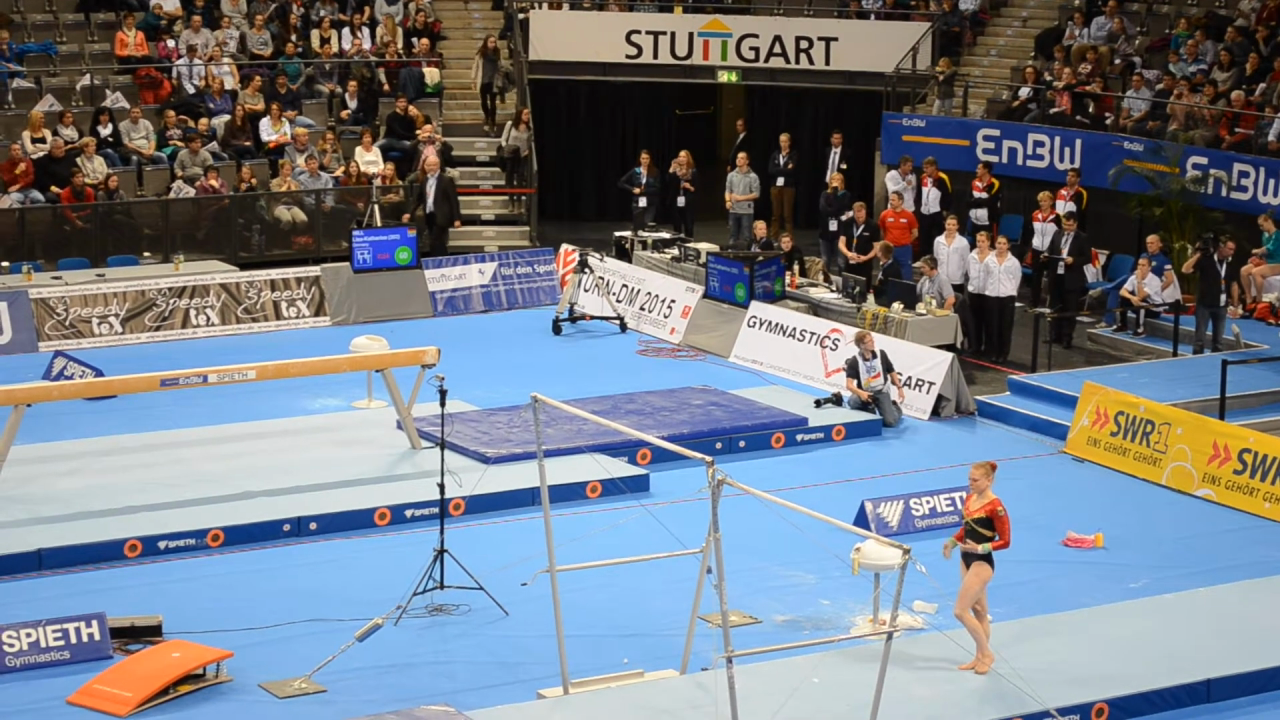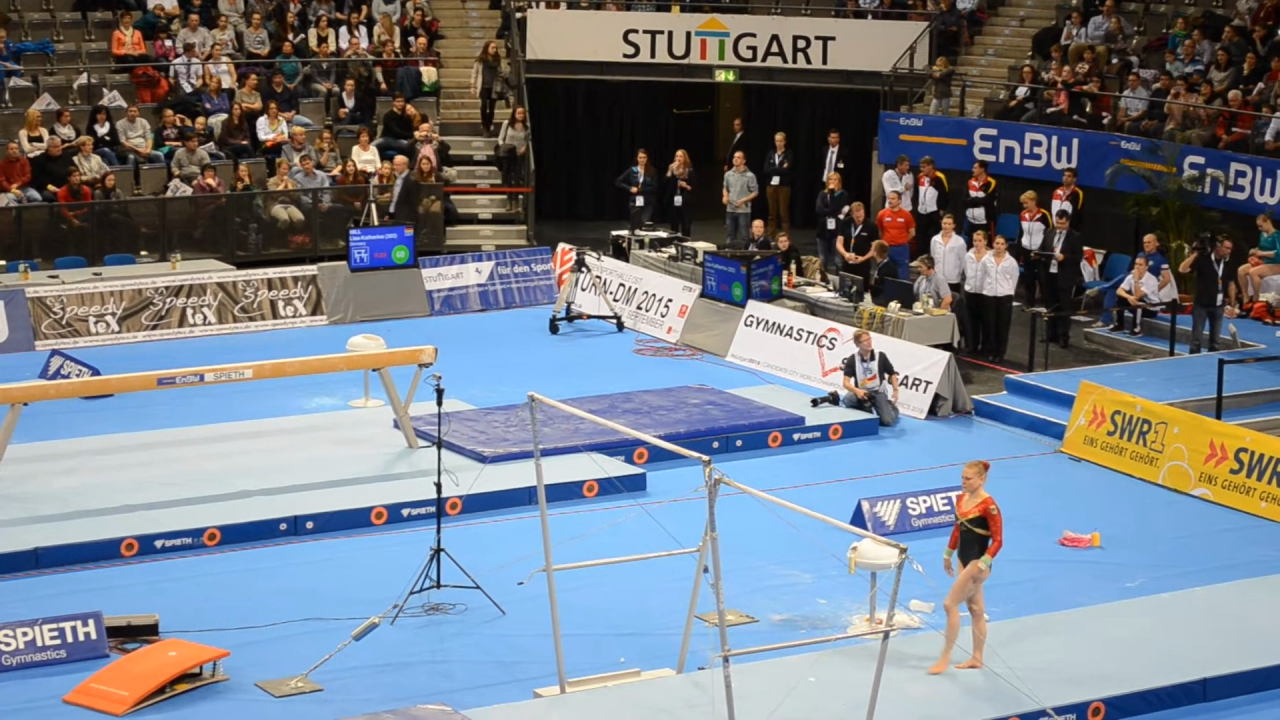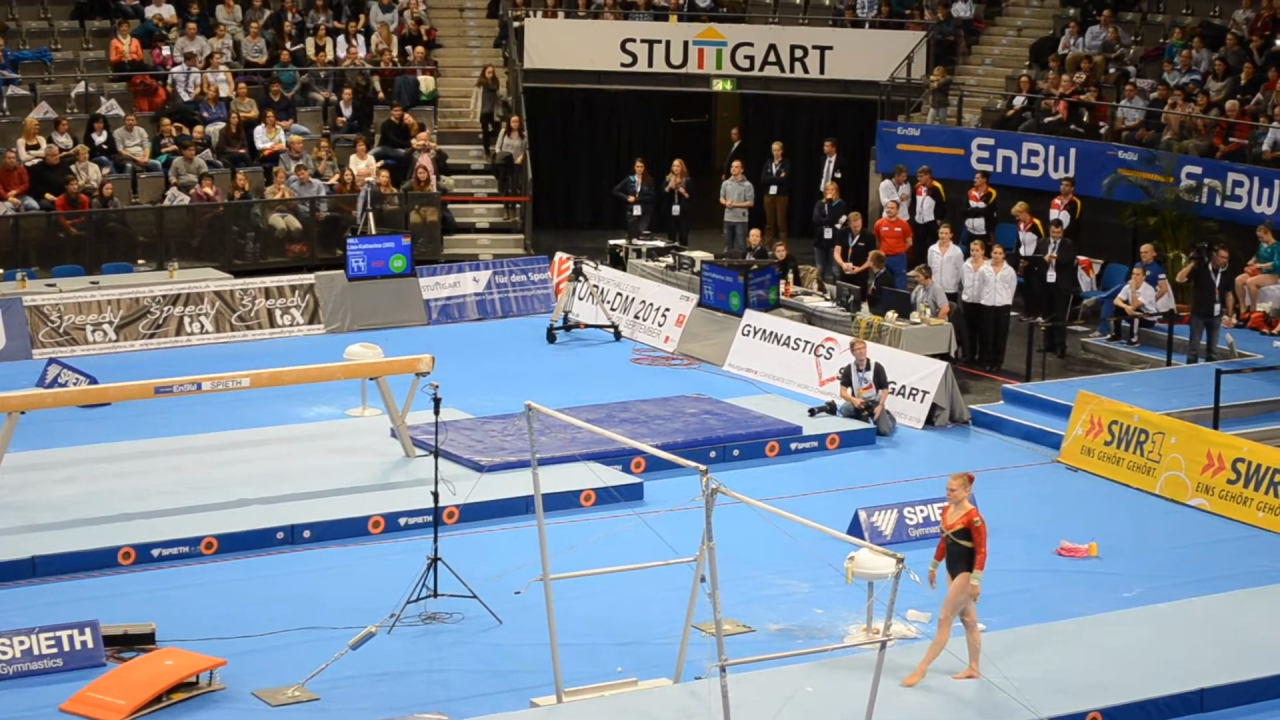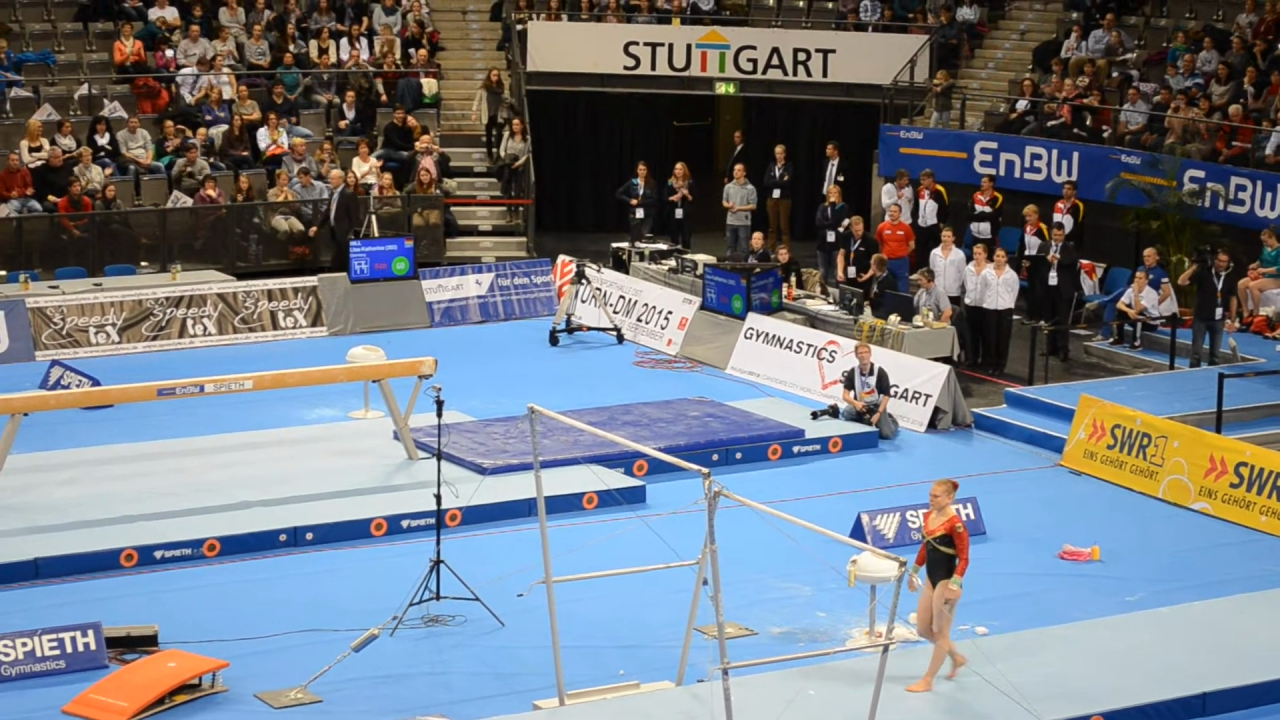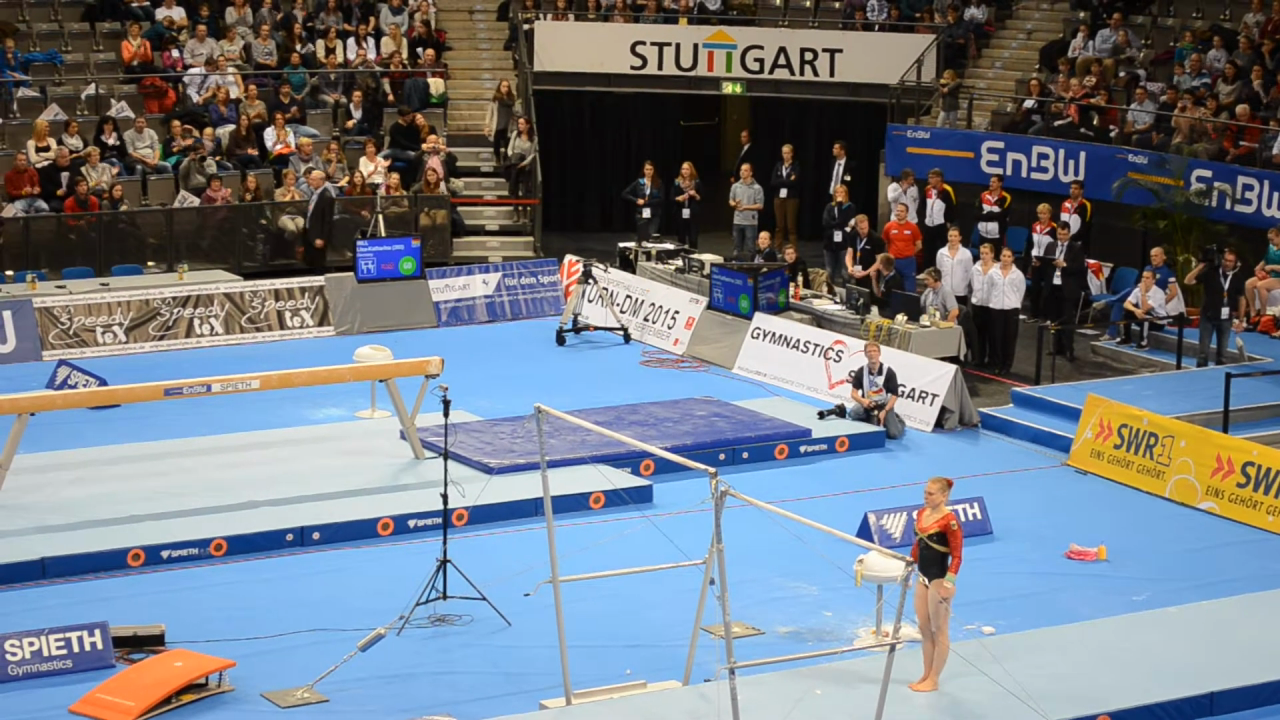
dt=0.4s
person 1, frame 1
left shoulder: (995, 506)
right shoulder: (969, 498)
left elbow: (1005, 541)
left wrist: (979, 548)
right wrist: (952, 542)
left hip: (982, 563)
right hip: (966, 560)
left knee: (960, 611)
right knee: (979, 610)
left ankle: (986, 653)
right ankle: (979, 657)
person 1, frame 2
left shoulder: (989, 505)
right shoulder: (961, 499)
left elbow: (997, 541)
left wrist: (982, 565)
right wrist: (948, 555)
left hip: (978, 563)
right hip: (964, 559)
left knee: (950, 604)
right knee: (976, 609)
left ankle: (945, 656)
right ankle: (976, 658)
person 1, frame 3
left shoulder: (973, 517)
right shoulder: (946, 511)
left elbow: (981, 551)
left wrist: (975, 581)
right wrist: (933, 567)
left hip: (965, 573)
right hip: (952, 571)
left knee: (944, 621)
right knee: (968, 621)
left ankle: (921, 669)
right ankle: (973, 668)
person 1, frame 4
left shoulder: (955, 523)
right shoulder: (928, 516)
left elbow: (963, 559)
left wrist: (954, 586)
right wrist: (914, 572)
left hip: (946, 580)
right hip: (931, 579)
left knee: (940, 632)
right knee: (923, 629)
left ankle: (927, 680)
right ankle: (956, 657)
person 1, frame 5
left shoulder: (949, 521)
right shoulder: (921, 514)
left elbow: (956, 557)
left wrist: (947, 584)
left hip: (939, 579)
right hip: (923, 577)
left knee: (939, 631)
right knee: (925, 629)
left ankle: (933, 680)
right ankle: (927, 675)
